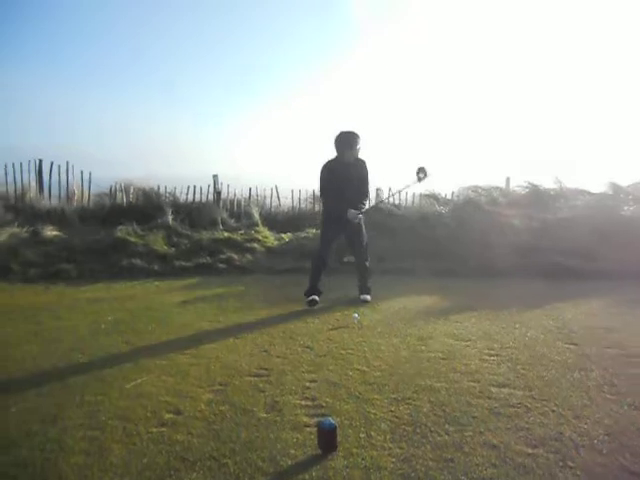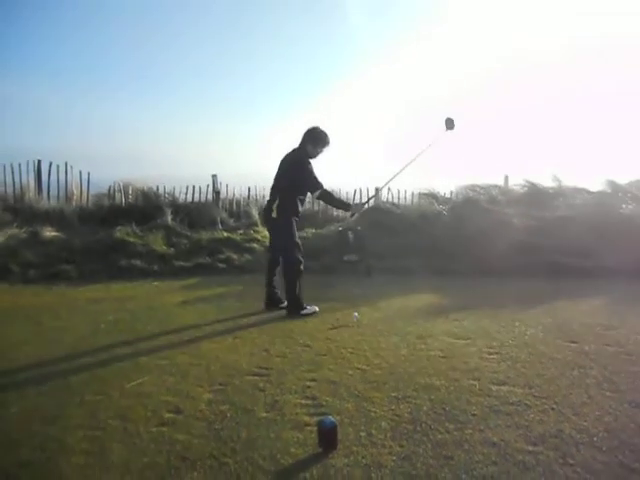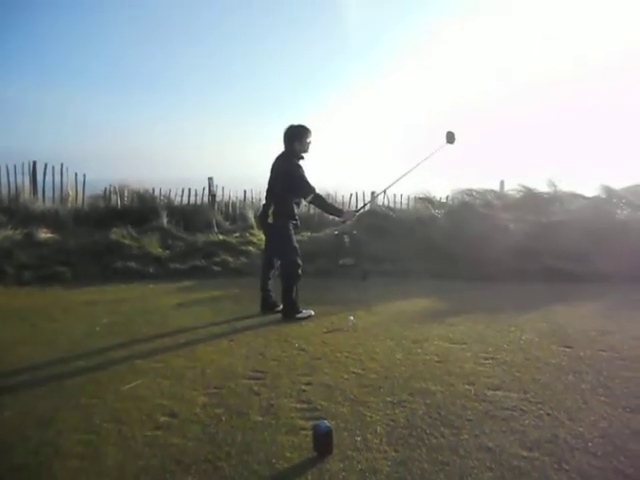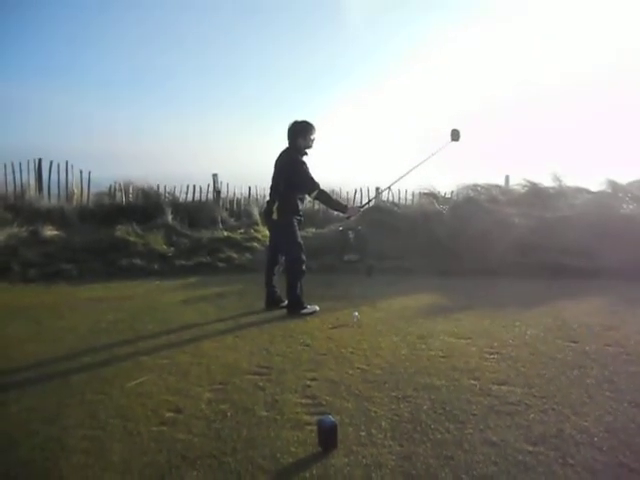
dt=1s
person 1, frame 1
left shoulder: (360, 165)
right shoulder: (329, 168)
left elbow: (364, 192)
right elbow: (326, 198)
left wrist: (359, 208)
right wrist: (346, 211)
left hip: (355, 214)
right hip: (332, 216)
left knee: (361, 253)
right knee: (322, 253)
left ankle: (364, 290)
right ankle: (313, 292)
person 1, frame 2
left shoulder: (294, 158)
right shoulder: (301, 163)
right elbow: (320, 193)
right wrist: (348, 207)
left hip: (277, 213)
right hip: (282, 215)
left knee: (276, 257)
right knee: (293, 260)
left ankle: (273, 299)
right ankle: (295, 305)
person 1, frame 3
left shoulder: (284, 160)
right shoulder: (291, 165)
right elbow: (312, 196)
right wrist: (340, 213)
left hip: (273, 217)
right hip: (279, 220)
left knee: (271, 260)
right knee: (292, 263)
left ankle: (268, 303)
right ankle: (291, 309)
person 1, frame 4
left shoulder: (288, 156)
right shoulder: (295, 162)
right elbow: (316, 192)
right wrist: (344, 209)
left hip: (278, 213)
right hip: (284, 216)
left knee: (275, 257)
right knee: (296, 259)
left ankle: (273, 298)
right ankle: (296, 304)
